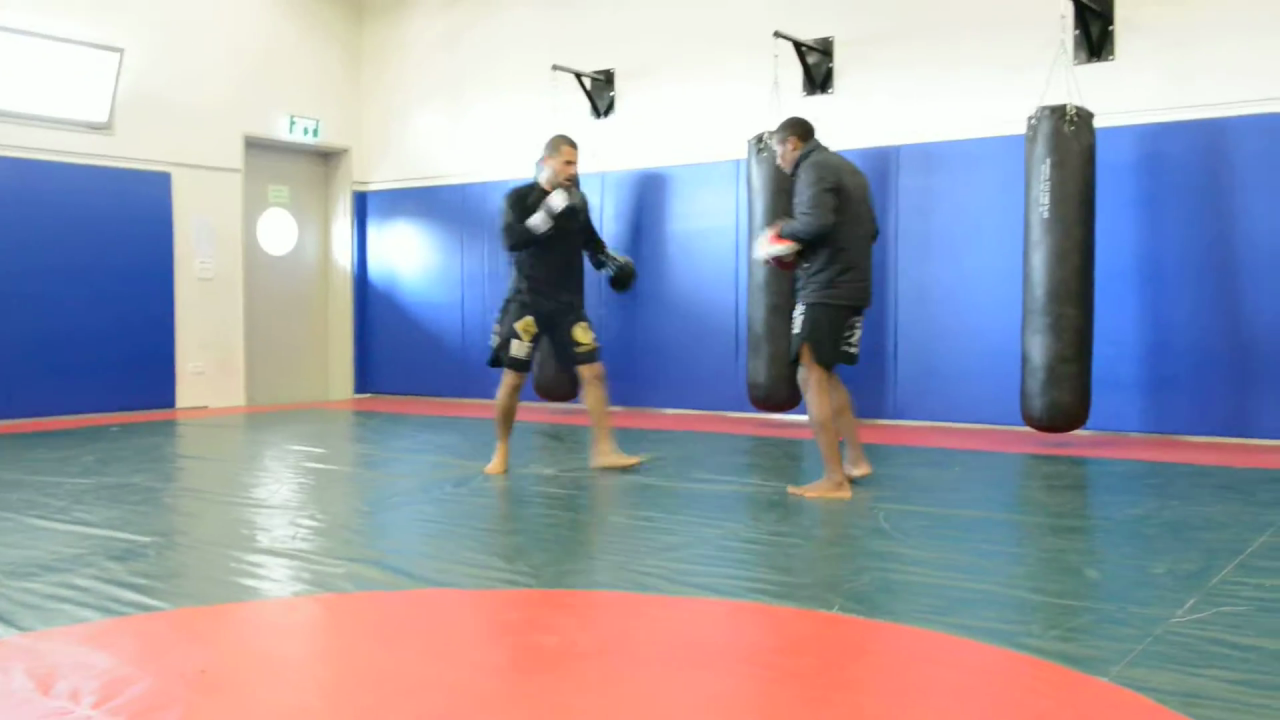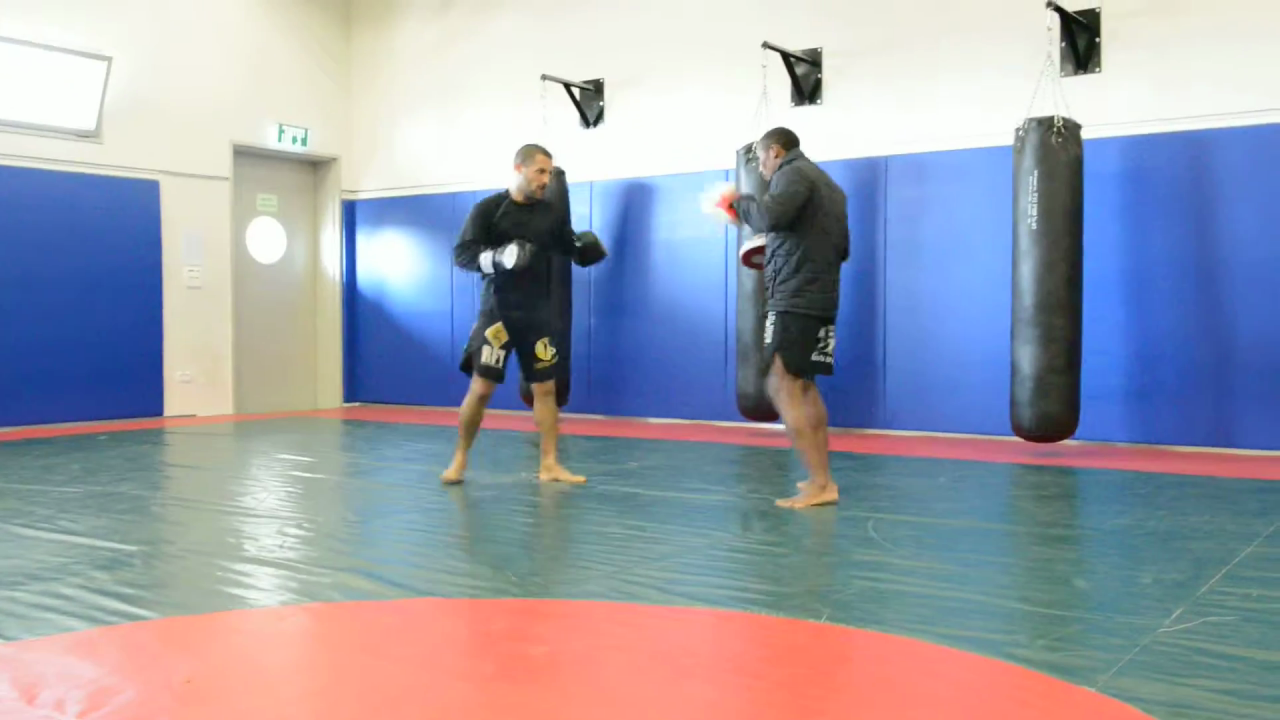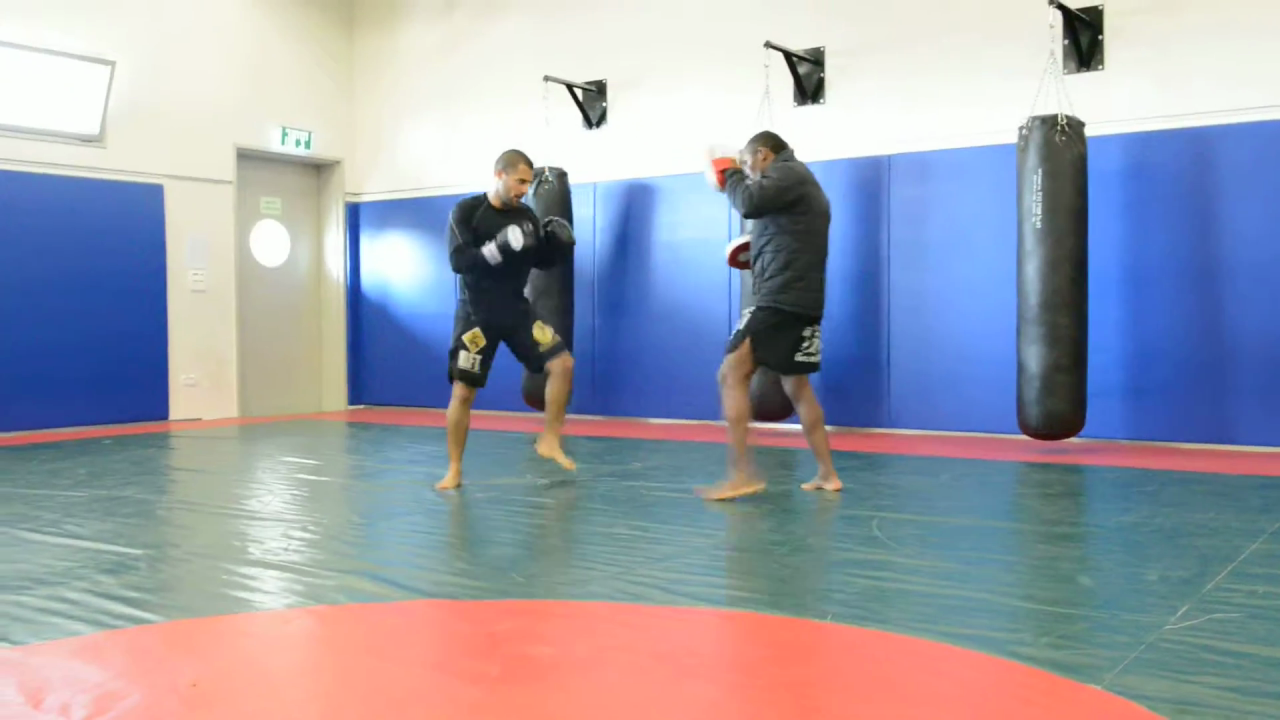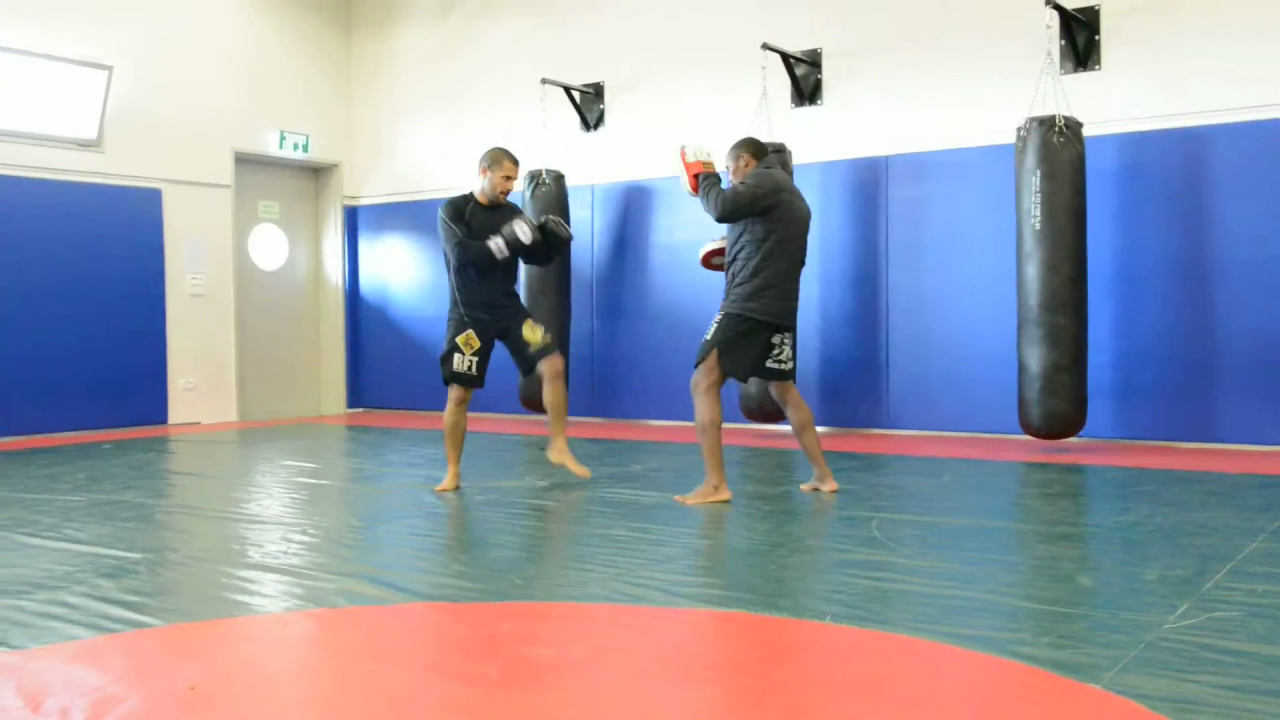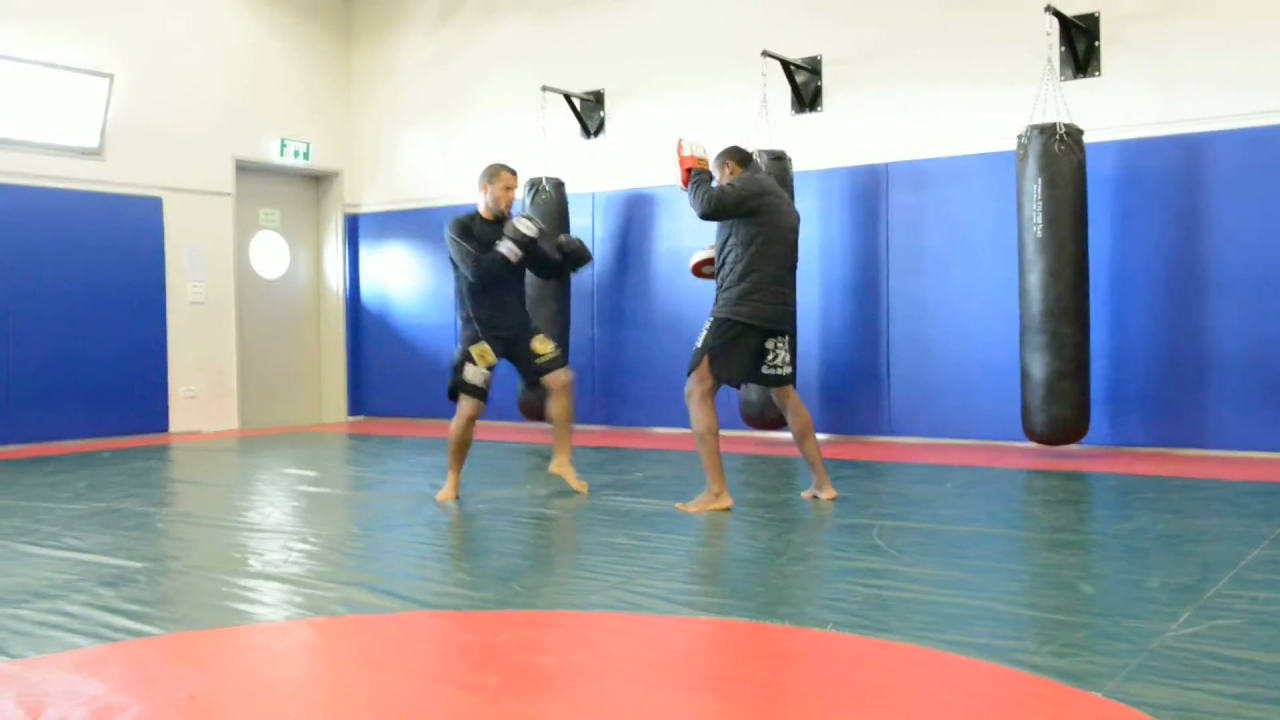
dt=0.2s
person 1, frame 1
left shoulder: (815, 168)
right shoulder: (848, 169)
left elbow: (817, 222)
right elbow: (871, 230)
left wrist: (783, 231)
left hip: (825, 290)
right hip: (852, 288)
left knee: (812, 377)
right knee: (825, 374)
left ankle: (834, 479)
right ankle: (854, 458)
person 1, frame 2
left shoulder: (794, 174)
right shoulder: (828, 185)
left elbow: (770, 217)
right elbow: (841, 250)
left wrist: (741, 201)
left hip: (796, 300)
right hip: (820, 300)
left knee: (781, 387)
right knee: (802, 385)
left ankle: (819, 482)
right ankle: (822, 476)
person 1, frame 3
left shoulder: (787, 173)
right shoulder: (807, 185)
left elbow: (750, 204)
left wrist: (729, 175)
right wrist: (761, 252)
left hip: (779, 298)
right hip: (806, 300)
left knee: (731, 374)
right knee: (797, 385)
left ankle: (742, 474)
right ankle: (827, 474)
person 1, frame 4
left shoulder: (765, 181)
right shoulder: (793, 195)
left elbow: (722, 208)
left wrist: (703, 178)
left hip: (748, 305)
right hip: (782, 307)
left knee: (704, 383)
right knee: (784, 389)
left ankle: (715, 484)
right ankle: (823, 475)
person 1, frame 5
left shoulder: (750, 188)
right shoulder: (783, 201)
left elbow: (706, 206)
left wrist: (695, 174)
left hip: (739, 310)
right hip: (779, 312)
left knee: (698, 391)
right knee: (784, 394)
left ankle: (716, 492)
right ankle: (822, 483)
person 2, frame 1
left shoulder: (575, 201)
right shoulder: (520, 198)
left elbow: (590, 239)
right elbow: (512, 240)
left wrist: (610, 260)
right wrist: (548, 212)
left hip: (568, 303)
right hip: (528, 301)
left knee: (593, 372)
right knee: (512, 380)
left ankle: (604, 450)
right ankle: (501, 452)
person 2, frame 2
left shoulder: (549, 211)
right shoulder: (488, 209)
left elbow: (567, 246)
right elbow: (462, 254)
right wrist: (498, 259)
left hip: (537, 314)
right hip: (498, 312)
left knee: (545, 387)
right knee: (481, 389)
left ankle: (550, 465)
right ankle: (458, 461)
person 2, frame 3
left shoulder: (524, 216)
right shoulder: (464, 210)
left elbow: (542, 262)
right elbow: (459, 261)
left wrist: (557, 244)
right wrist: (501, 246)
left hip: (517, 310)
right hip: (476, 315)
left knee: (563, 365)
right knee: (463, 393)
left ankle: (550, 439)
right ankle: (454, 471)
person 2, frame 4
left shoulder: (512, 213)
right shoulder: (453, 210)
left elbow: (536, 257)
right elbow: (462, 256)
left wrist: (553, 239)
right wrist: (506, 241)
left hip: (509, 309)
right hip: (469, 316)
left knee: (553, 368)
right knee: (458, 395)
left ankle: (559, 449)
right ankle: (452, 473)
person 2, frame 5
left shoulder: (517, 225)
right shoulder: (460, 228)
left elbow: (550, 269)
right elbow: (478, 271)
left wrist: (570, 257)
right wrist: (513, 243)
left hip: (518, 324)
right hip: (481, 330)
left knee: (561, 383)
right knee: (468, 409)
left ankle: (561, 461)
right ankle: (451, 481)
